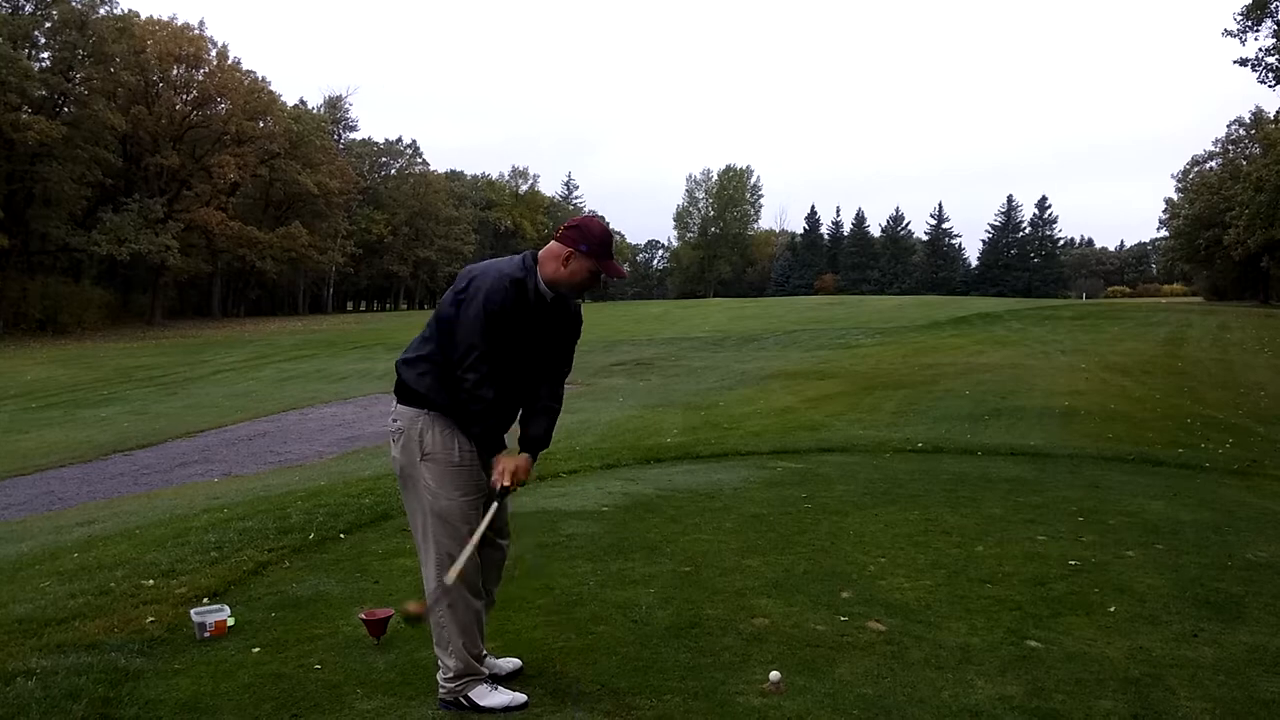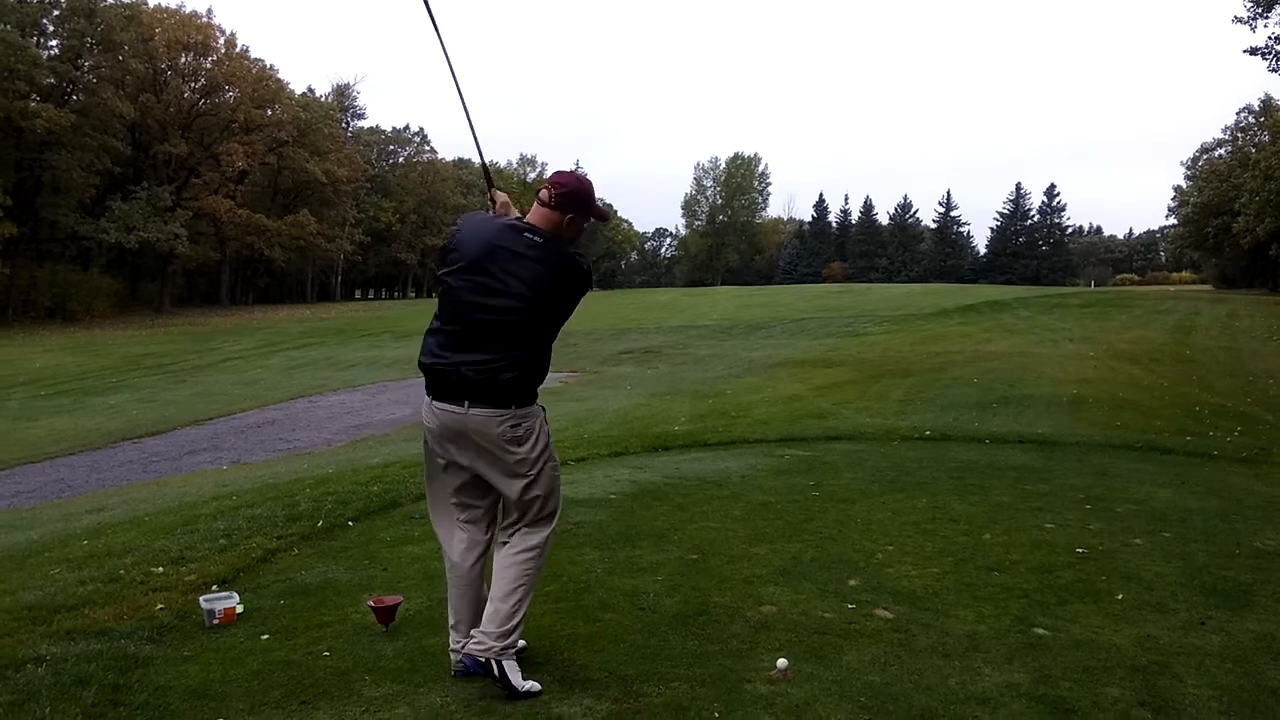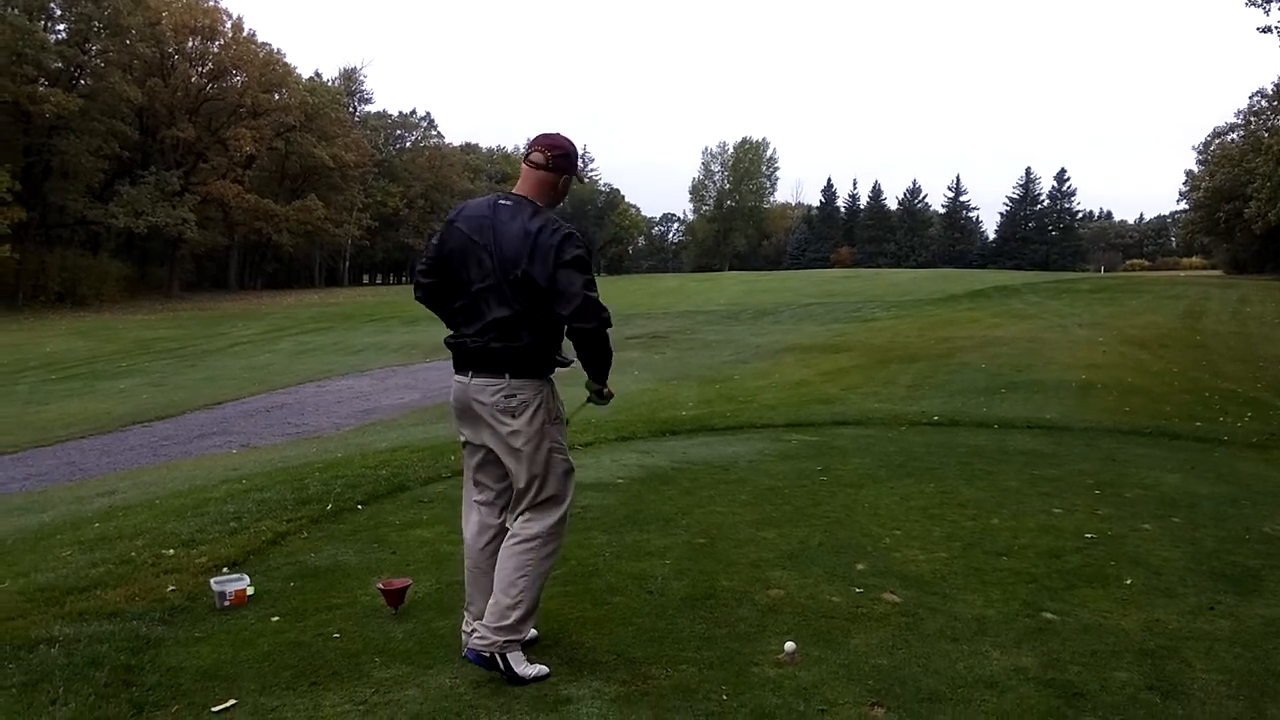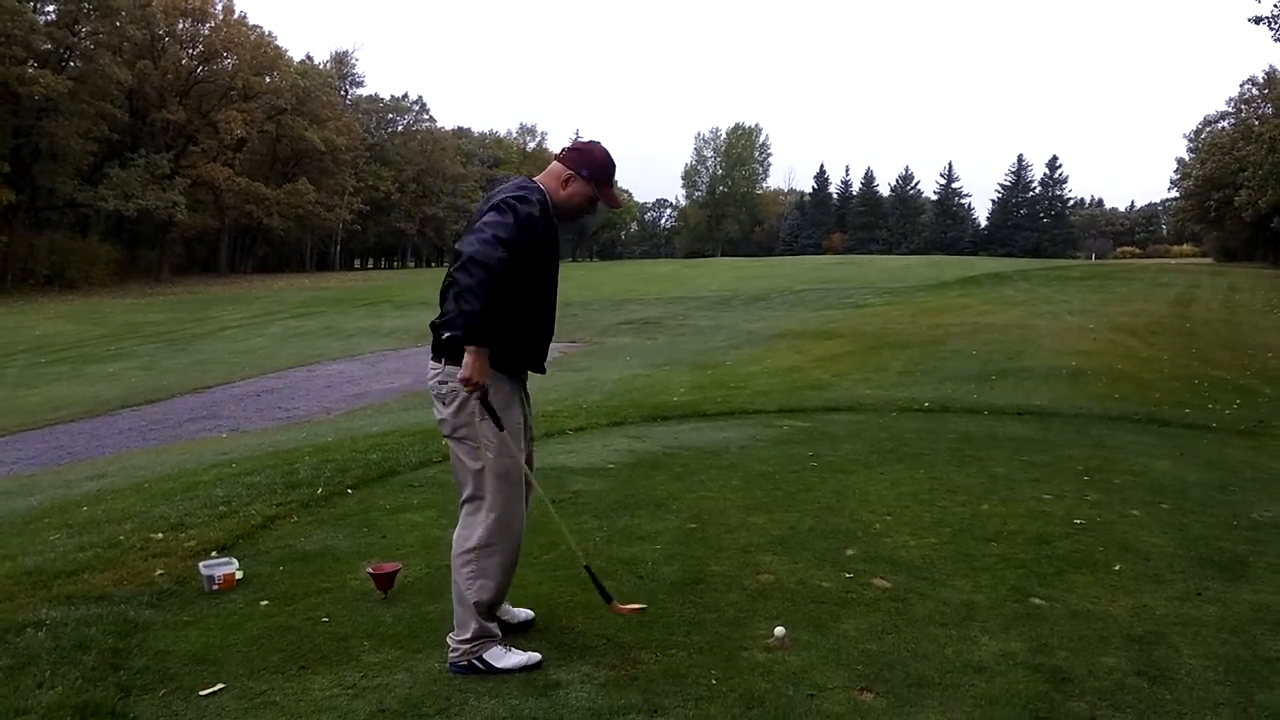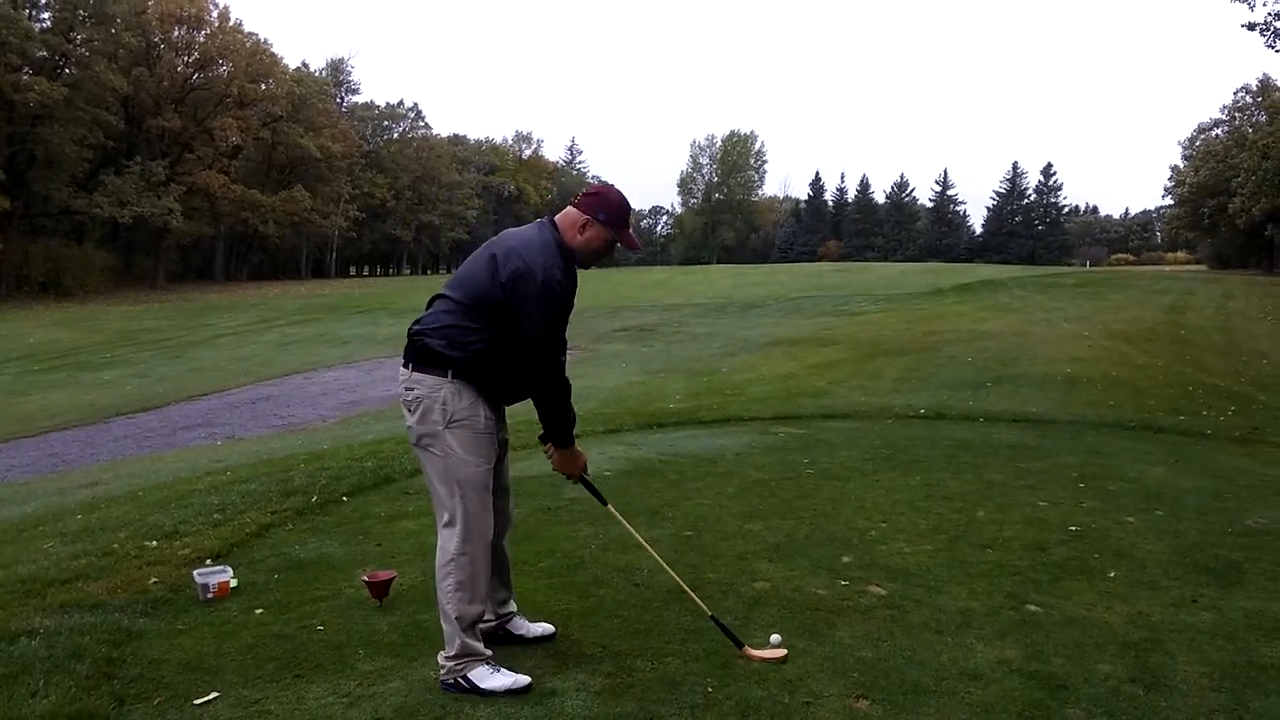
dt=1s
person 1, frame 1
left shoulder: (565, 312)
right shoulder: (499, 284)
left elbow: (546, 387)
right elbow: (471, 373)
left wrist: (528, 451)
right wrist: (498, 449)
left hip: (474, 427)
right hip: (430, 420)
left knee: (489, 545)
right knee: (453, 553)
left ankle: (470, 655)
right ankle: (459, 681)
person 1, frame 2
left shoulder: (472, 230)
right shoulder: (571, 271)
left wrist: (505, 217)
right wrist: (513, 218)
left hip: (441, 404)
right hip: (504, 414)
left knee: (464, 525)
right knee: (530, 524)
left ankle: (466, 644)
right ankle: (492, 646)
person 1, frame 3
left shoulder: (463, 217)
right shoulder: (557, 237)
left elbow: (426, 285)
right elbow: (585, 316)
right wrist: (597, 377)
left hip: (467, 381)
right hip: (520, 388)
left knee: (485, 506)
right knee: (539, 512)
left ankle: (480, 626)
right ankle: (495, 639)
person 1, frame 4
left shoulder: (528, 209)
right shoulder: (523, 205)
right elbow: (477, 256)
right wrist: (475, 347)
left hip: (493, 369)
right hip: (476, 373)
left knee: (506, 493)
right knee: (492, 504)
left ankle: (485, 605)
right ankle: (471, 643)
person 1, frame 5
left shoulder: (539, 248)
right shoulder: (538, 265)
left elbow: (538, 358)
right elbow: (543, 364)
left wrist: (556, 432)
right wrist: (563, 441)
left hip: (470, 384)
right hip: (444, 386)
left knee: (492, 508)
right knee: (466, 520)
left ankle: (495, 614)
right ankle: (462, 661)
